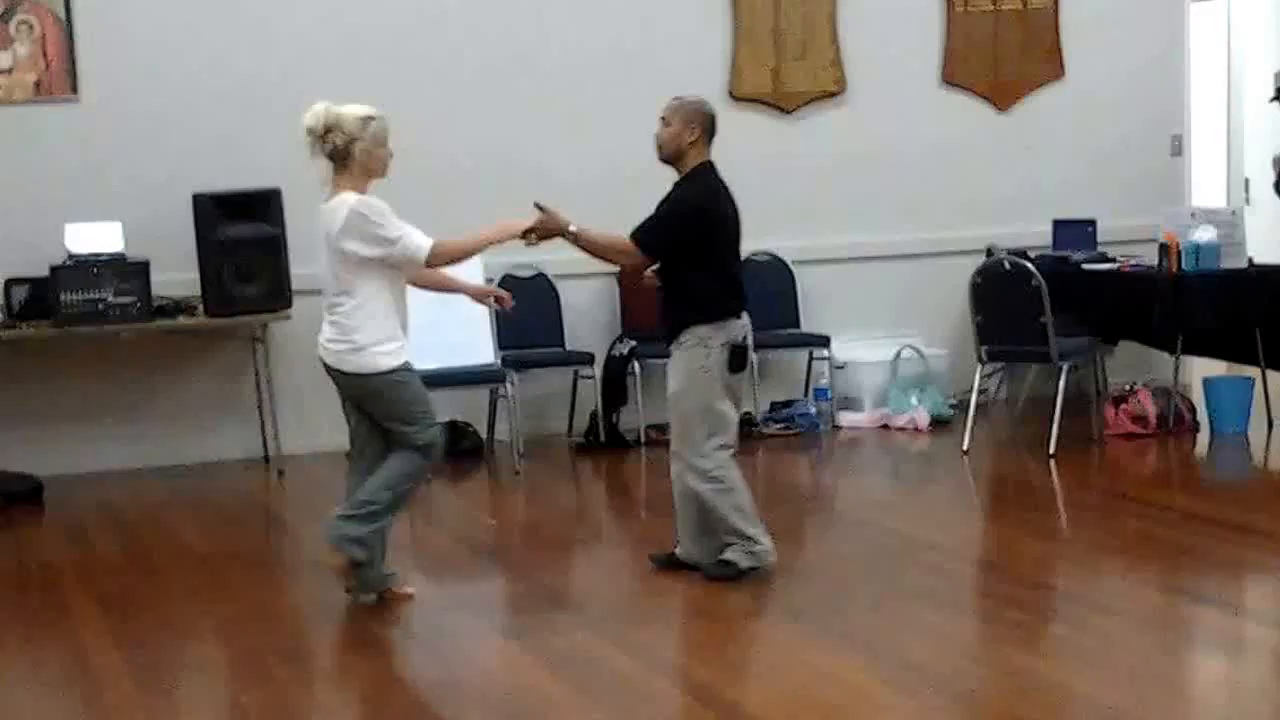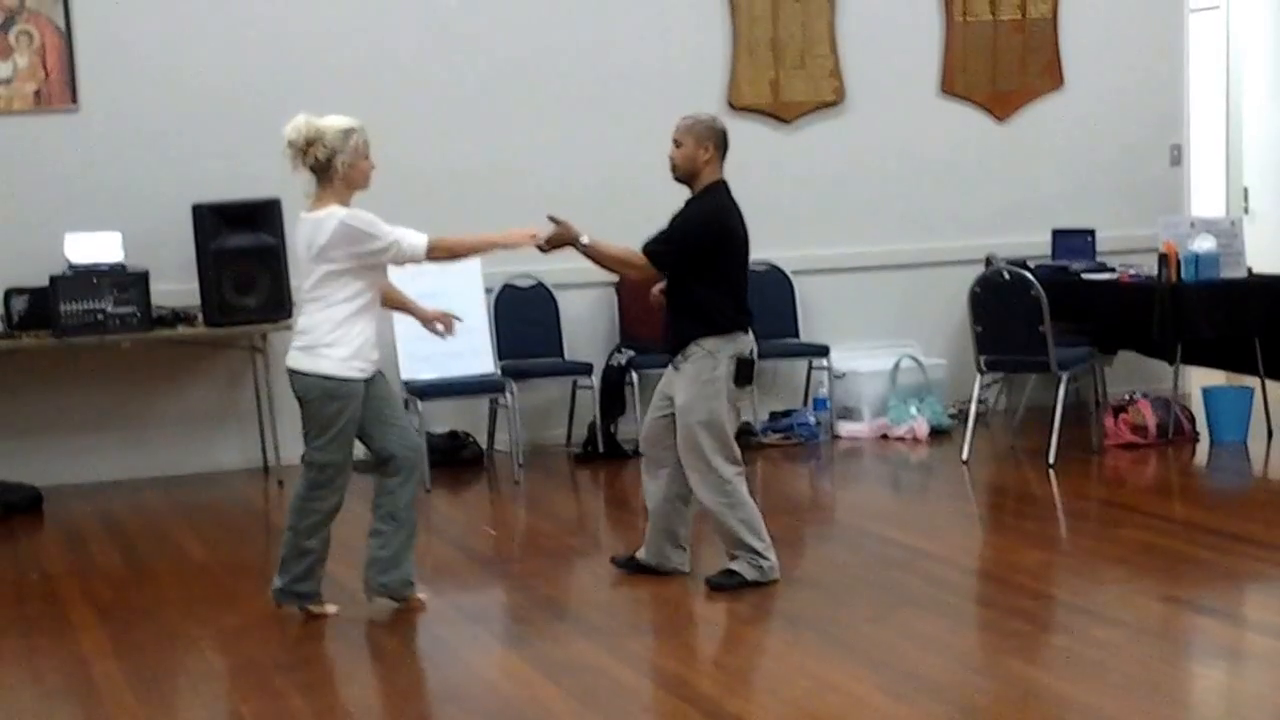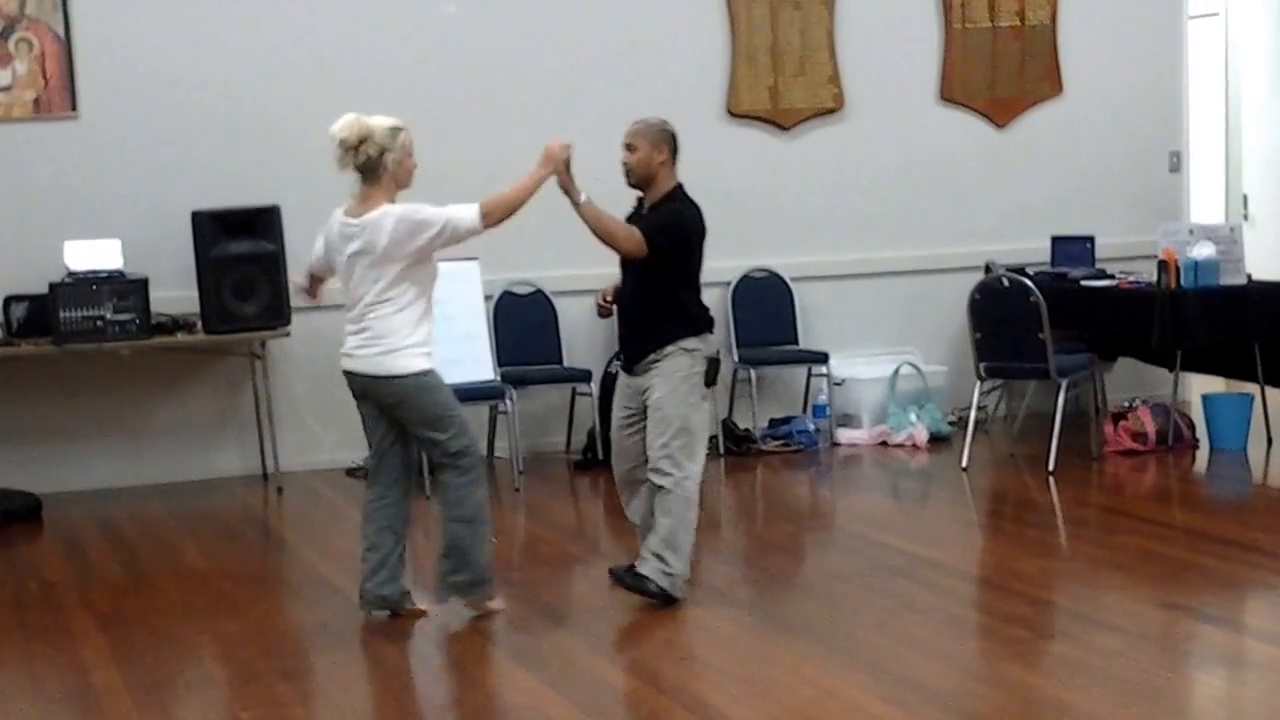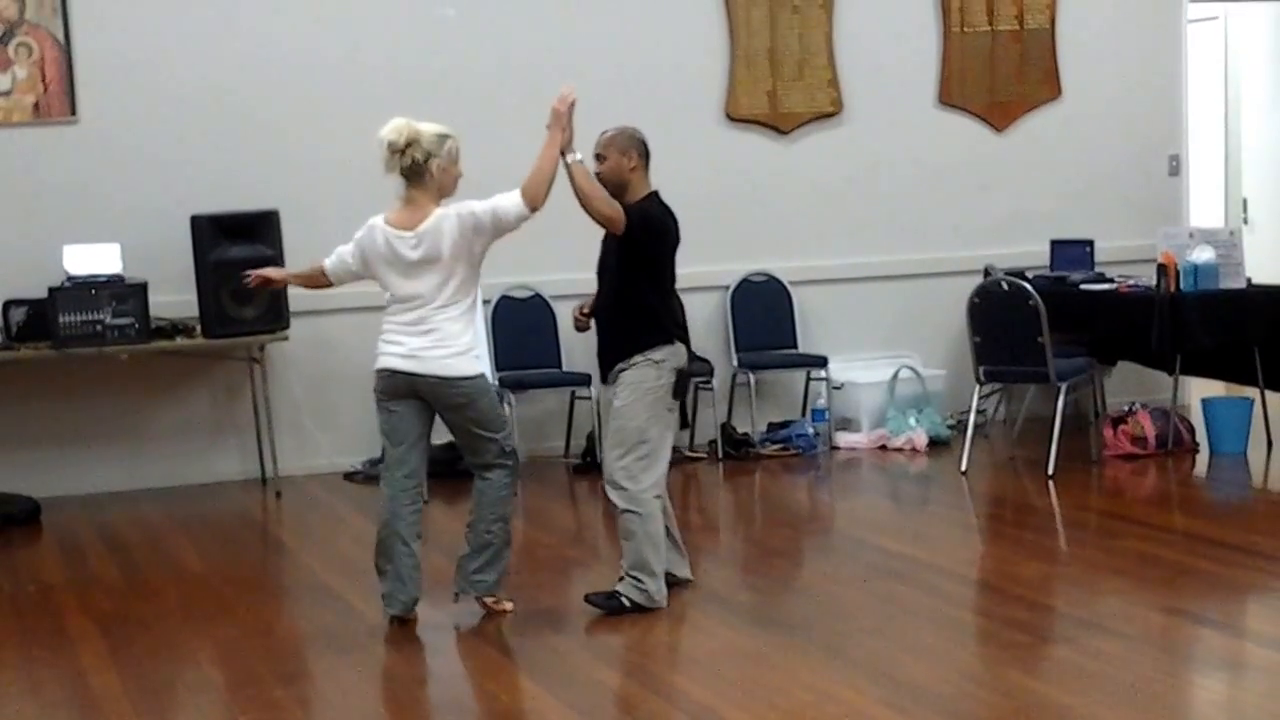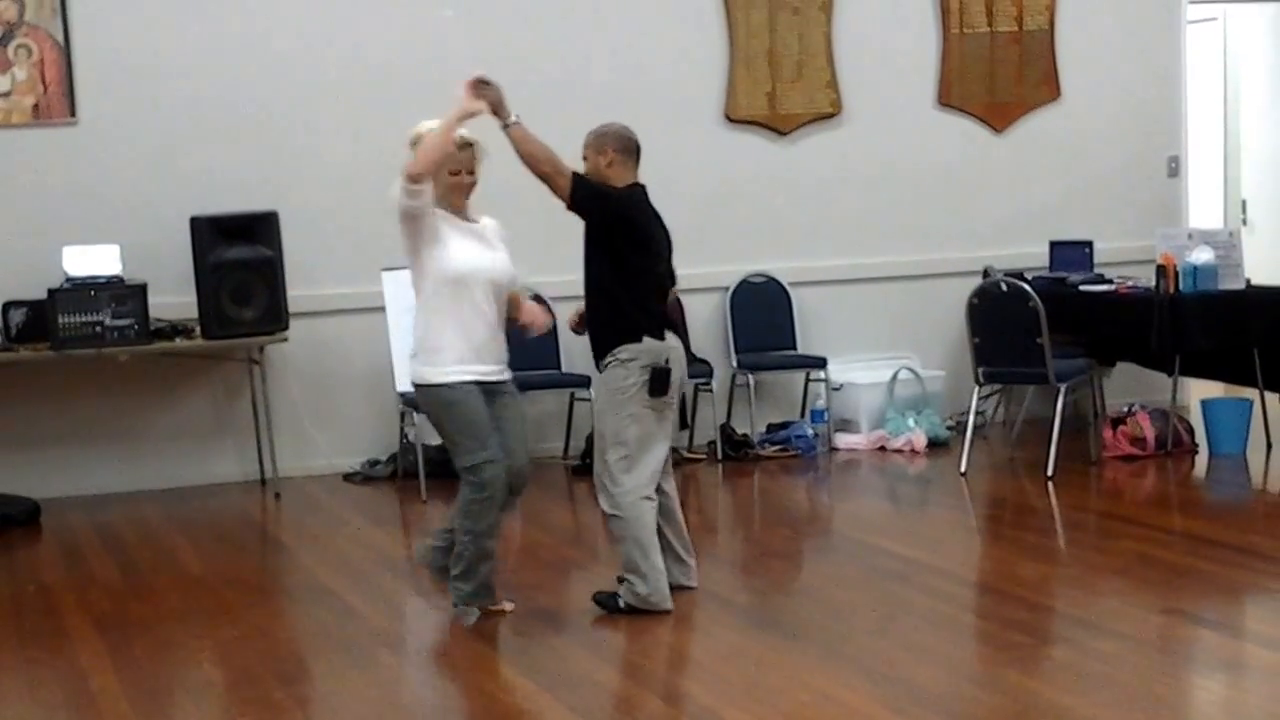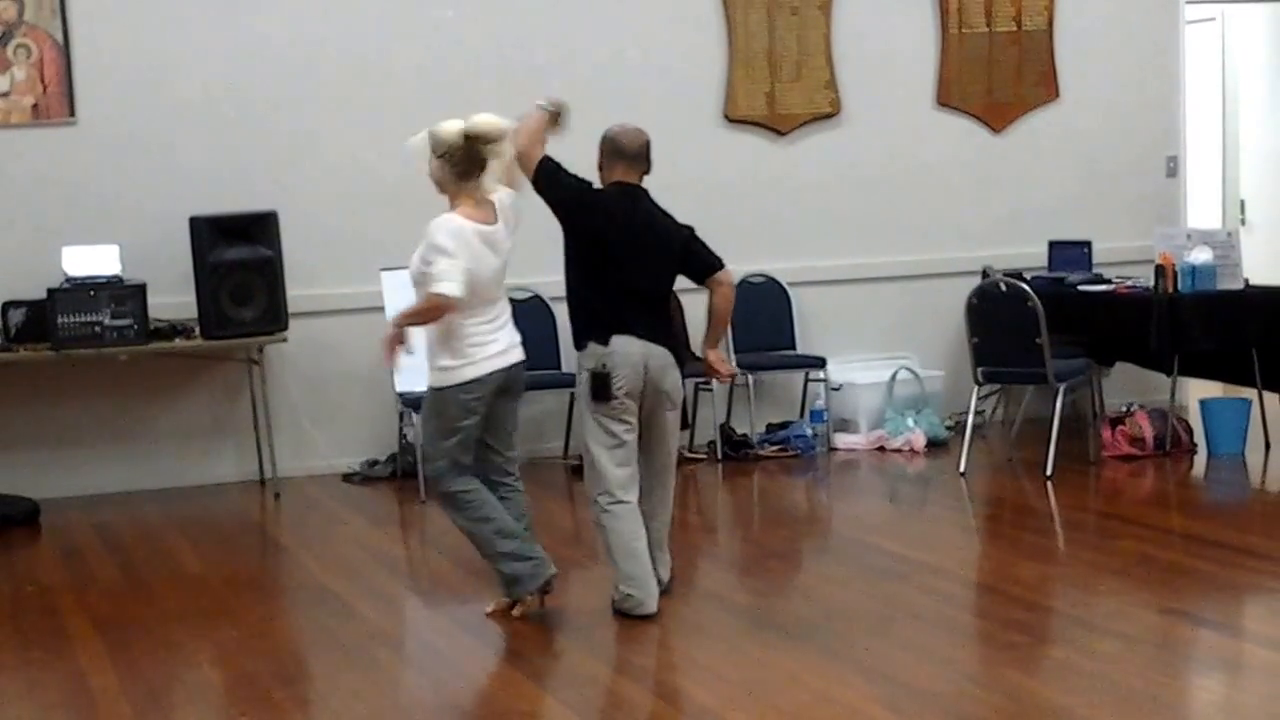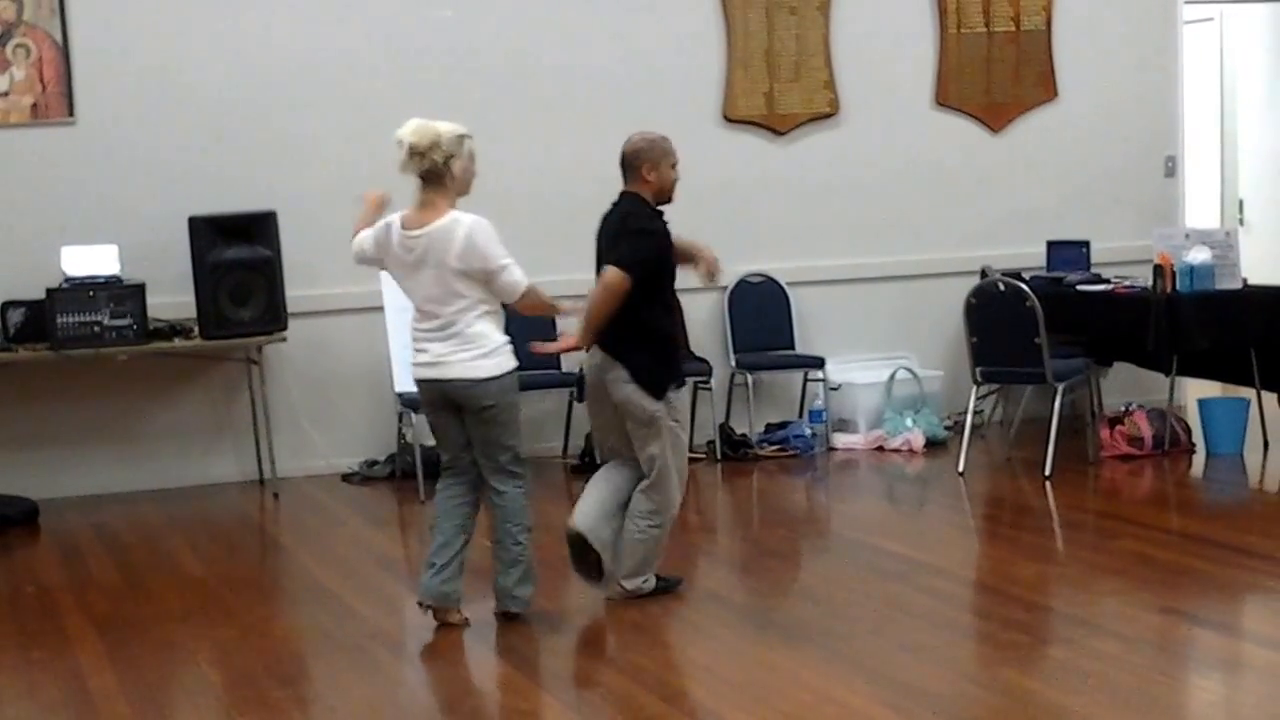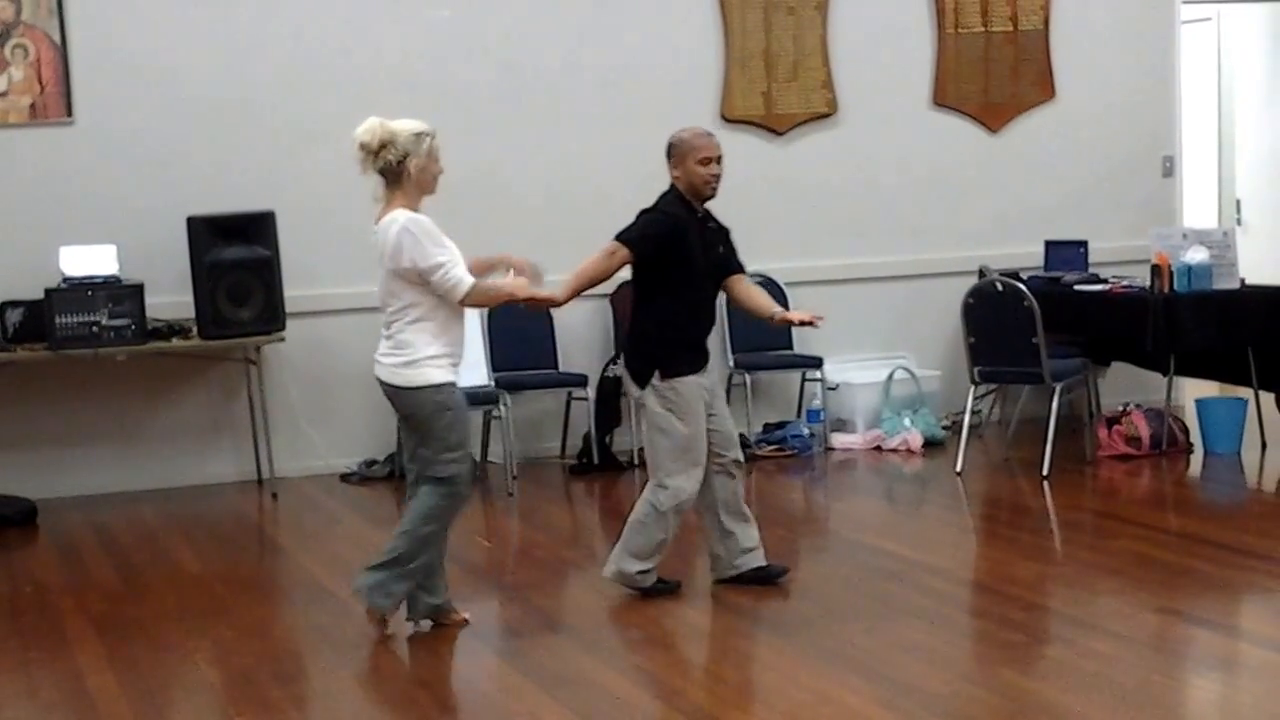
dt=0.4s
person 1, frame 1
left shoulder: (343, 208)
right shoulder: (361, 210)
left elbow: (406, 266)
right elbow: (430, 253)
left wrist: (470, 289)
right wrist: (499, 233)
left hip: (351, 355)
right hip: (372, 359)
left knee: (373, 455)
right knee: (423, 446)
left ankle: (367, 574)
right ankle: (354, 531)
person 1, frame 2
left shoulder: (326, 222)
right shoulder: (346, 224)
left elbow: (369, 284)
right elbow: (430, 249)
left wrist: (421, 312)
right wrist: (502, 240)
left hip: (356, 368)
right hip: (327, 371)
left knee: (405, 455)
right knee: (326, 478)
left ankle: (390, 574)
right ankle: (296, 587)
person 1, frame 3
left shoulder: (340, 222)
right shoulder: (411, 222)
left elbow: (314, 273)
right elbow: (489, 213)
left wrist: (315, 286)
right wrist: (543, 170)
left hip: (362, 366)
right hip: (405, 368)
left knee: (389, 474)
right knee: (461, 461)
left ankle: (384, 588)
right ankle: (465, 579)
person 1, frame 4
left shoulder: (377, 231)
right shoulder: (458, 223)
left elbow: (327, 271)
right elbow: (531, 199)
left wrist: (282, 277)
right wrist: (557, 133)
left hip: (395, 371)
right hip: (452, 372)
left knee: (402, 480)
right knee: (498, 462)
left ankle: (399, 596)
right ankle: (481, 584)
person 1, frame 5
left shoulder: (489, 229)
right shoulder: (422, 222)
left elbow: (507, 290)
right elbow: (416, 172)
left wrist: (529, 306)
right wrist: (458, 116)
left hip: (492, 374)
right hip: (443, 378)
left knee: (510, 471)
right knee: (487, 475)
left ankle: (447, 551)
right ankle: (472, 591)
person 1, frame 6
left shoulder: (447, 230)
right shoulder: (499, 207)
left elbow: (446, 300)
right elbow: (508, 185)
left wrist: (401, 323)
left hip: (464, 373)
right hip: (506, 362)
left knee: (451, 475)
right knee: (499, 469)
left ankle: (529, 570)
right ankle: (525, 581)
person 1, frame 7
left shoulder: (394, 230)
right shoulder: (471, 229)
left elbow: (361, 249)
right elbow: (518, 293)
left wrist: (371, 210)
right wrist: (560, 313)
left hip: (431, 373)
right hip: (483, 372)
left knee: (458, 475)
right knee: (505, 476)
left ankle: (439, 590)
right ankle: (512, 594)
person 1, frame 8
left shoulder: (396, 224)
right shoulder: (410, 227)
left elbow: (448, 274)
right elbow: (464, 290)
left wrist: (501, 262)
right wrist: (517, 290)
left hip: (418, 374)
right hip: (424, 379)
left knee: (439, 480)
right knee: (445, 482)
left ankle: (429, 599)
right ankle: (383, 585)
person 2, frame 1
left shoulder: (692, 198)
right shoulder: (706, 191)
left elbow: (631, 252)
left wrist: (565, 230)
right wrist: (665, 271)
left hip: (706, 339)
right hip: (702, 335)
left knee: (704, 452)
right knee: (689, 450)
left ankle: (749, 545)
right ankle: (699, 547)
person 2, frame 2
left shoulder: (707, 214)
right shoulder: (710, 209)
left elbow: (639, 265)
left wrist: (578, 241)
right wrist: (672, 285)
left hip: (713, 353)
right hip: (690, 353)
left knee: (709, 464)
right knee: (661, 451)
left ankle: (755, 560)
right ankle: (664, 551)
person 2, frame 3
left shoulder: (681, 214)
right shoulder: (640, 212)
left elbow: (627, 244)
left wrist: (573, 193)
right wrist: (615, 293)
left hip: (676, 355)
right hip: (635, 358)
left knee: (670, 465)
right knee: (630, 466)
left ankle: (663, 573)
right ankle: (661, 558)
person 2, frame 4
left shoulder: (654, 218)
right shoulder: (627, 224)
left elbow: (602, 213)
left wrist: (569, 154)
right wrist: (592, 306)
left hip: (649, 364)
right hip: (626, 363)
left knee: (628, 476)
right knee: (639, 475)
left ankle: (643, 588)
right ankle: (670, 564)
person 2, frame 5
left shoulder: (615, 207)
right shoulder: (644, 215)
left elbow: (550, 171)
left wrist: (504, 114)
right wrist: (596, 309)
left hip: (636, 358)
right hip: (660, 352)
left knee: (626, 480)
right knee: (653, 473)
left ankle: (648, 588)
right ankle: (677, 569)
person 2, frame 6
left shoulder: (582, 207)
right shoulder: (669, 228)
left elbow: (524, 150)
right elbow: (723, 284)
left wrist: (545, 111)
right wrist: (714, 346)
left hip: (606, 357)
right hip: (661, 356)
left knee: (614, 485)
right knee: (655, 480)
left ankle: (637, 592)
right ankle: (651, 574)
person 2, frame 7
left shoulder: (626, 218)
right shoulder: (645, 228)
right elbow: (613, 282)
left wrist: (695, 253)
right wrist: (585, 336)
left hip: (608, 366)
right hip: (644, 372)
left knee: (625, 460)
right knee: (663, 478)
left ankle: (588, 526)
right ankle: (631, 578)
person 2, frame 8
left shoulder: (713, 228)
right shoulder: (663, 219)
left elbow: (736, 283)
right elbow: (614, 254)
left wrist: (780, 314)
right wrist: (566, 292)
left hip: (696, 364)
right hip: (664, 369)
left knee: (725, 460)
right knee: (677, 478)
left ankle: (739, 559)
right ankle: (632, 566)
